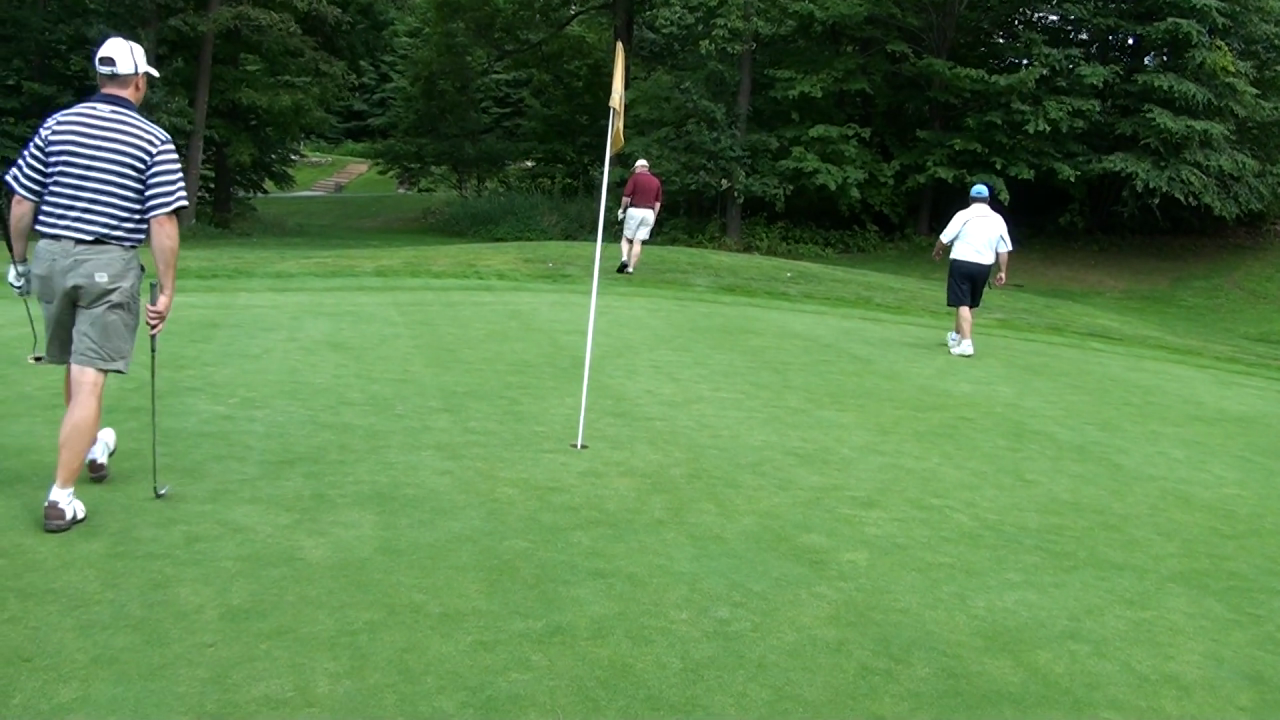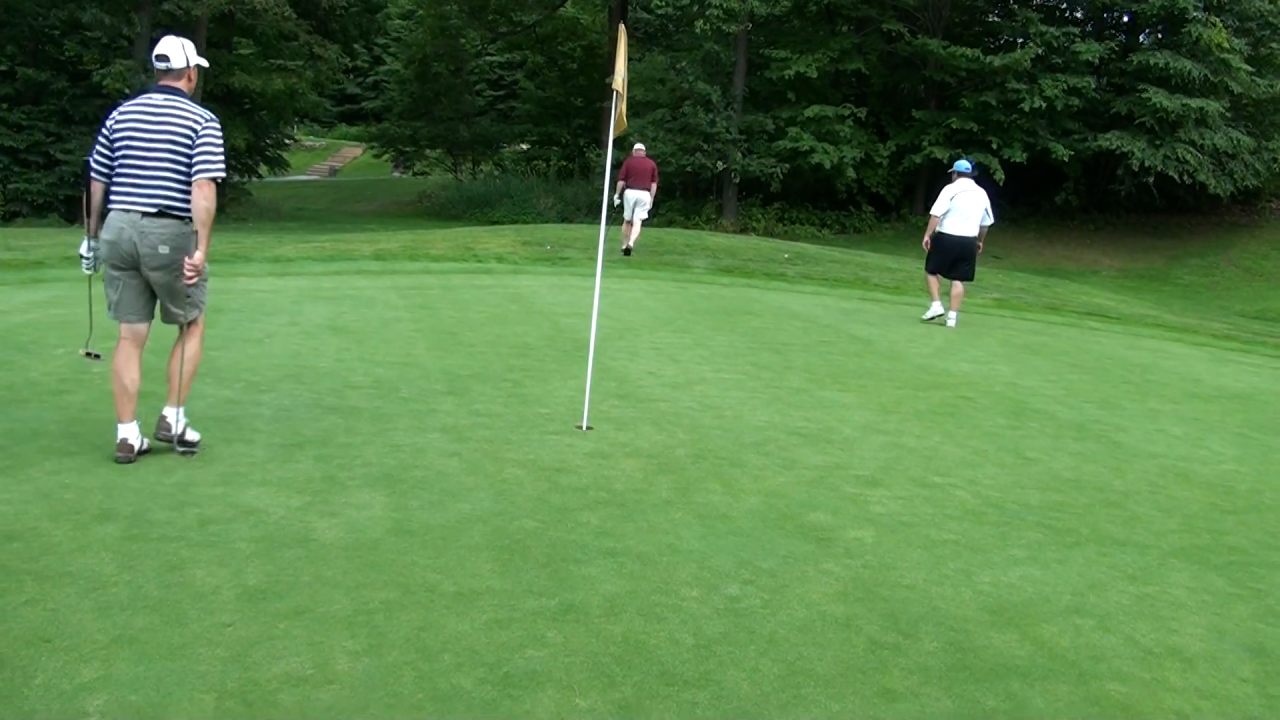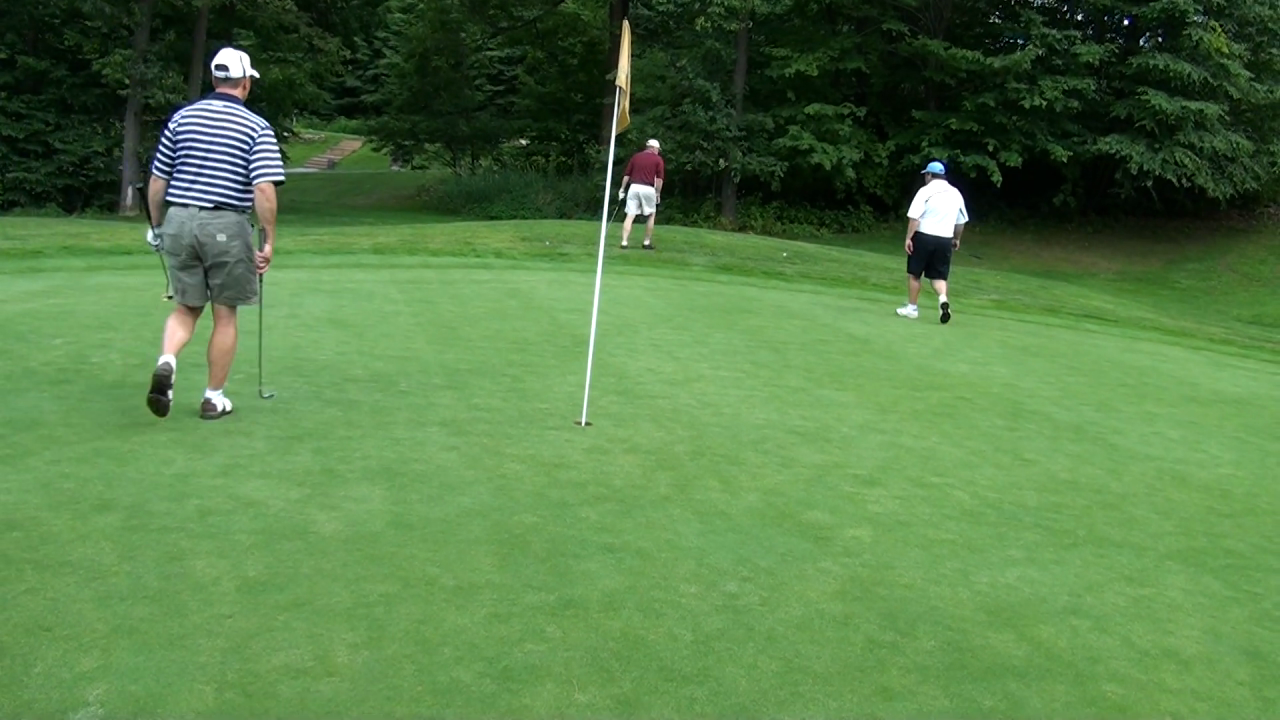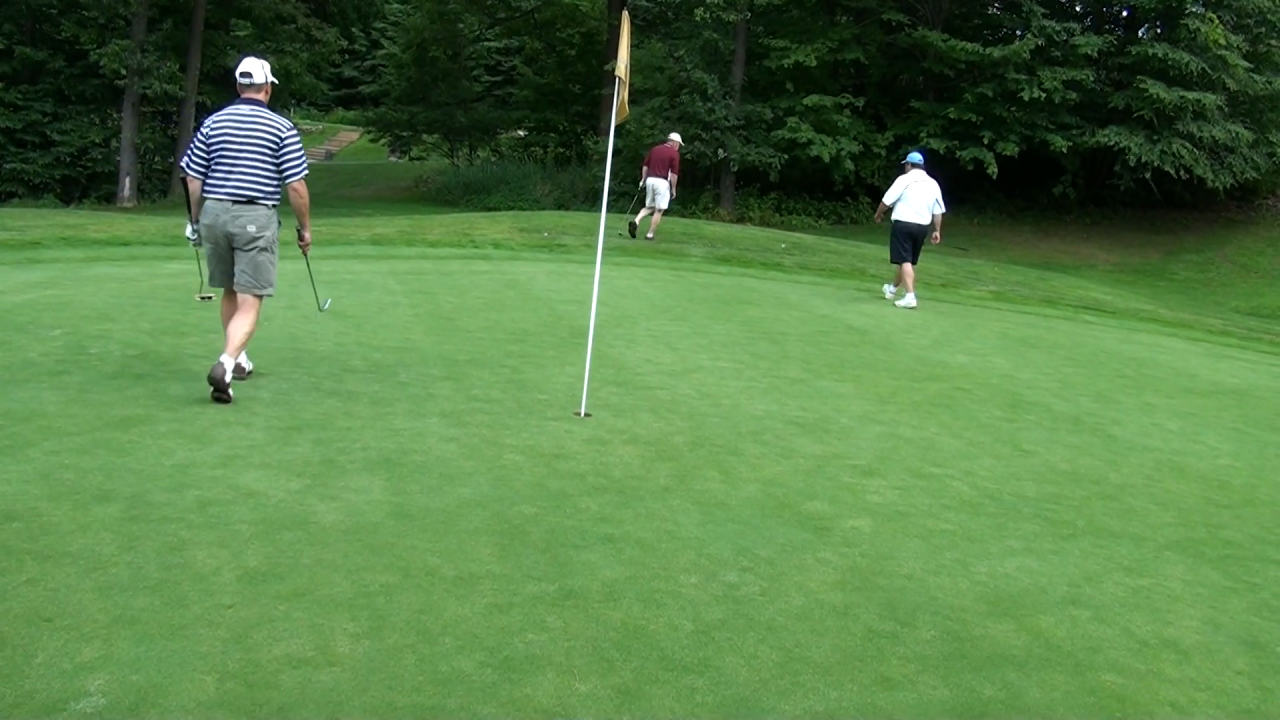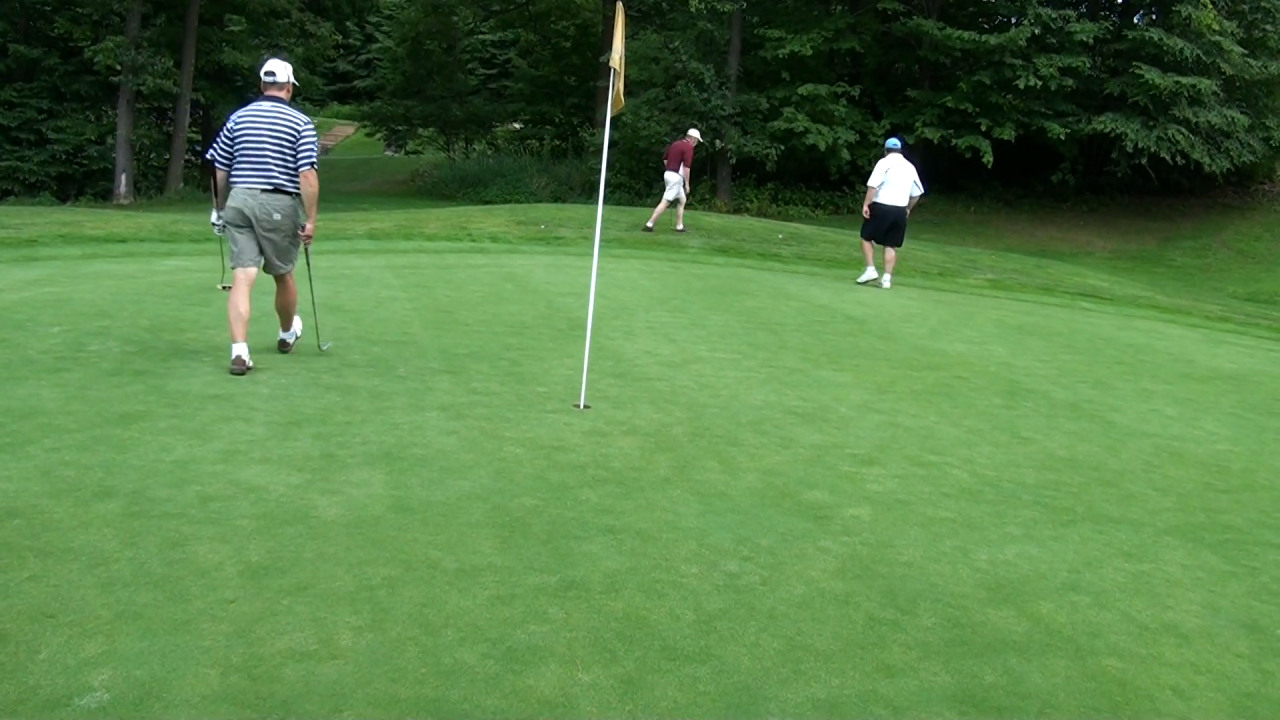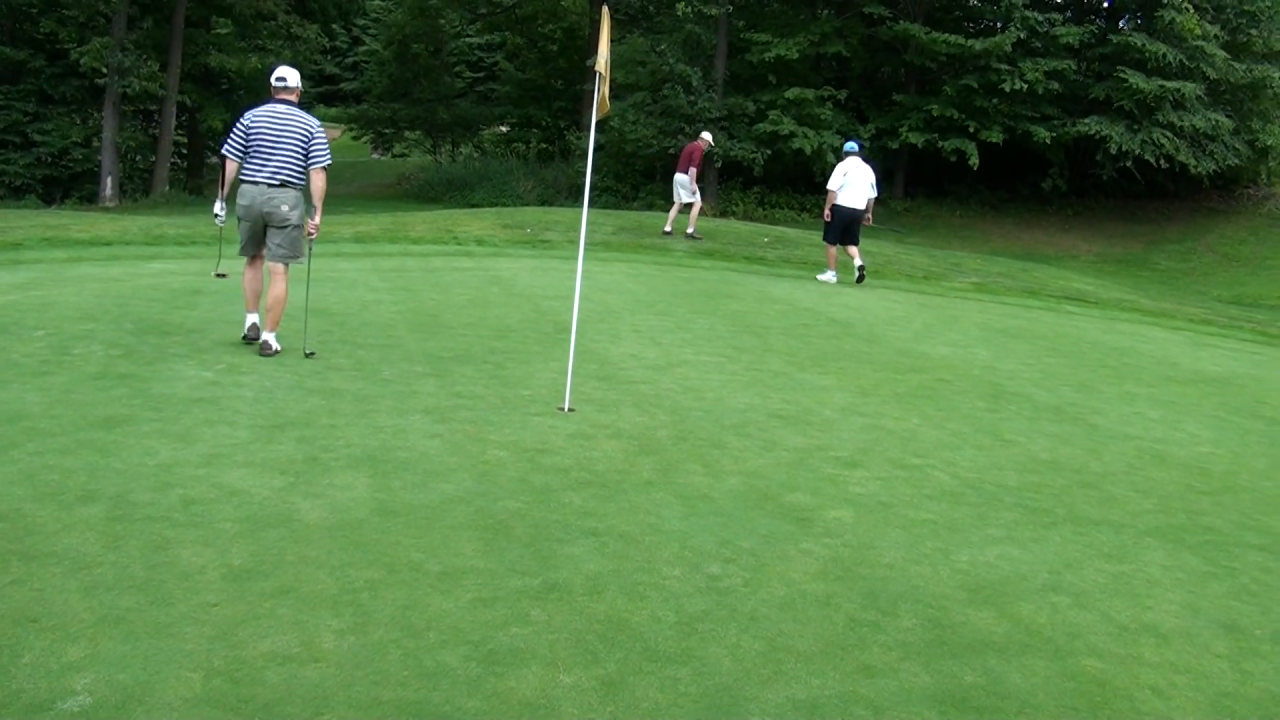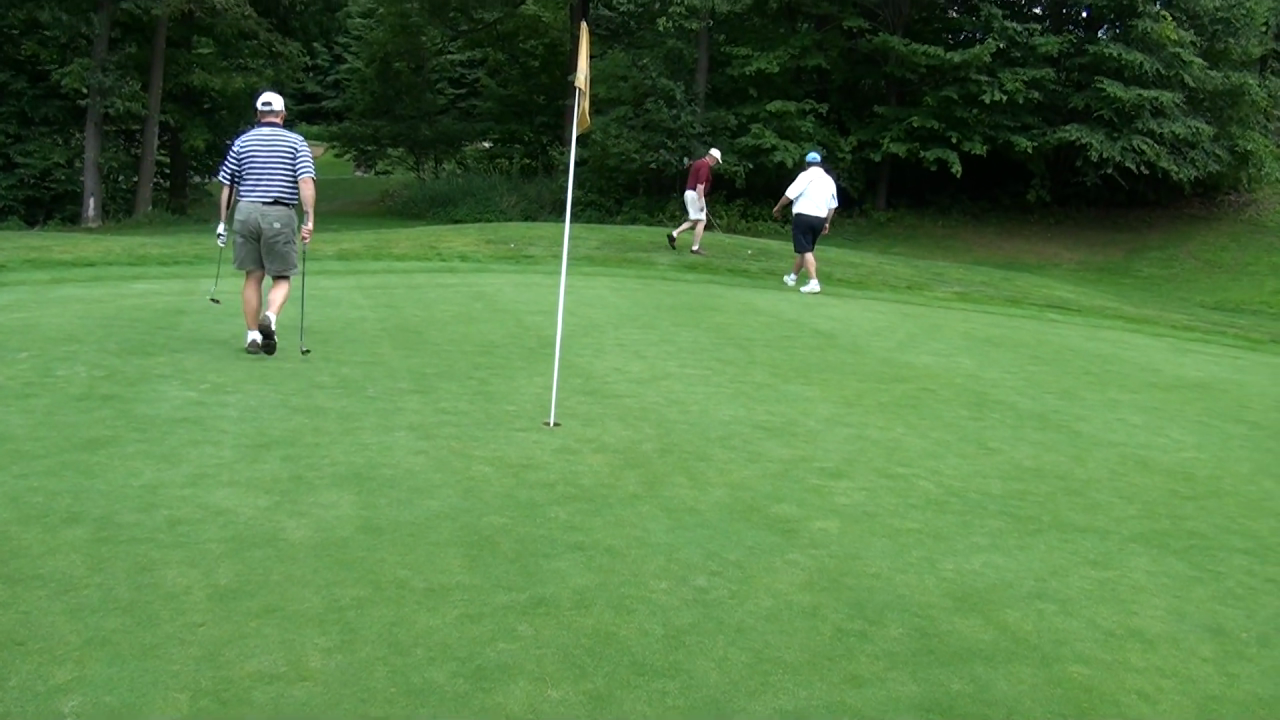
dt=0.4s
person 1, frame 1
left shoulder: (56, 124)
right shoulder: (154, 139)
right elbow: (163, 222)
right wrist: (166, 290)
left hip: (52, 260)
right hip: (109, 268)
left knee: (77, 368)
right knee: (88, 385)
left ankle: (92, 450)
right ankle: (60, 498)
person 1, frame 2
left shoulder: (120, 114)
right shoulder: (202, 120)
left elbow: (97, 183)
right elbow: (203, 188)
left wrist: (92, 236)
right wrist: (201, 248)
left hip: (120, 231)
right hip: (170, 236)
left knee: (131, 338)
right knee: (190, 327)
left ankle: (127, 434)
right ankle: (174, 418)
person 1, frame 3
left shoulder: (182, 118)
right shoulder: (256, 127)
left elbow: (157, 180)
right elbow: (264, 189)
left wrist: (156, 226)
right wrist: (268, 241)
left hip: (181, 223)
right hip: (226, 228)
left knee: (187, 310)
right knee: (225, 317)
left ankle: (166, 364)
right ankle: (214, 396)
person 1, frame 4
left shoulder: (213, 122)
right shoulder: (282, 127)
left elbow: (194, 180)
right elbow: (296, 186)
left wrist: (194, 221)
right wrist: (305, 227)
left hip: (216, 216)
right hip: (256, 221)
left knee: (232, 294)
right knee: (248, 306)
left ankle: (237, 359)
right ankle: (223, 364)
person 1, frame 5
left shoulder: (238, 117)
right shoulder: (300, 122)
left elbow: (220, 170)
right elbow: (307, 175)
left wrist: (218, 209)
right wrist: (311, 219)
left hip: (241, 203)
right hip: (280, 207)
left knee: (243, 280)
right knee: (283, 276)
left ankle: (239, 352)
right ankle: (287, 333)
person 1, frame 6
left shoulder: (251, 117)
right shoulder: (311, 124)
left elbow: (231, 162)
right elbow: (317, 172)
left wrist: (221, 199)
right wrist: (317, 213)
left hip: (250, 196)
right hip: (286, 201)
left knee: (253, 260)
right knee: (278, 272)
left ankle: (252, 321)
right ankle: (268, 338)
person 1, frame 7
left shoulder: (242, 142)
right shoulder: (296, 141)
left elbow: (228, 187)
right elbow: (306, 182)
left wrist: (222, 223)
right wrist: (309, 220)
left hip: (246, 215)
right hip: (280, 216)
left knee: (253, 277)
right knee: (282, 279)
left ankle: (252, 335)
right ankle: (269, 319)
person 2, frame 1
left shoulder: (963, 215)
right shoulder: (998, 220)
left elbow: (944, 239)
right elbow: (1003, 250)
left wrist: (936, 251)
right wrist: (1002, 272)
left hip: (961, 265)
right hip: (983, 268)
left knee: (962, 305)
right knee: (969, 305)
left ankle: (966, 344)
right ankle: (955, 337)
person 2, frame 2
left shoulder: (951, 189)
right shoulder: (981, 194)
left elbow: (936, 214)
right elbow: (985, 223)
left wrist: (927, 235)
right wrist: (980, 241)
left hip: (947, 238)
right hip: (969, 241)
left knee: (932, 271)
right knee: (958, 279)
left ankle: (936, 306)
right ankle: (952, 316)
person 2, frame 3
left shoulder: (926, 191)
right shoulder: (956, 193)
left elbow: (914, 217)
right elbow: (961, 221)
left wrist: (908, 238)
right wrist: (956, 238)
left hip: (924, 238)
right hip: (944, 240)
left knee: (914, 274)
right knee: (938, 277)
left ankle: (911, 308)
right ankle: (943, 299)
person 2, frame 4
left shoulder: (904, 179)
right shoulder: (933, 184)
left elbow: (886, 201)
right elbow: (938, 211)
left wrist: (878, 214)
right wrist: (937, 231)
left hip: (902, 225)
right hip: (922, 227)
left knee: (905, 262)
right knee: (908, 261)
left ankle: (910, 297)
right ankle: (892, 289)
person 2, frame 5
left shoulder: (884, 162)
right shoulder: (910, 167)
left elbow: (873, 186)
right elbow: (916, 193)
left wrist: (866, 205)
right wrist: (908, 208)
left hip: (882, 207)
right hip: (900, 210)
left knee: (866, 237)
right knee: (891, 245)
left ankle: (870, 270)
right ankle: (886, 278)
person 2, frame 6
left shoulder: (843, 166)
right shoulder: (868, 170)
left elbow: (832, 189)
right elbow: (871, 196)
left wrist: (827, 208)
right wrist: (868, 213)
left hip: (840, 209)
right hip: (858, 212)
left knee: (831, 242)
right knee: (850, 243)
left ankle: (831, 274)
right ankle: (858, 263)
person 2, frame 7
left shoulder: (805, 176)
right shoulder: (829, 180)
left elbow: (789, 195)
right elbow: (832, 206)
left wrist: (778, 208)
right wrist: (827, 223)
left hip: (803, 218)
right hip: (819, 220)
left knee: (806, 251)
right knee: (805, 250)
left ankle: (814, 283)
right ankle: (792, 277)
